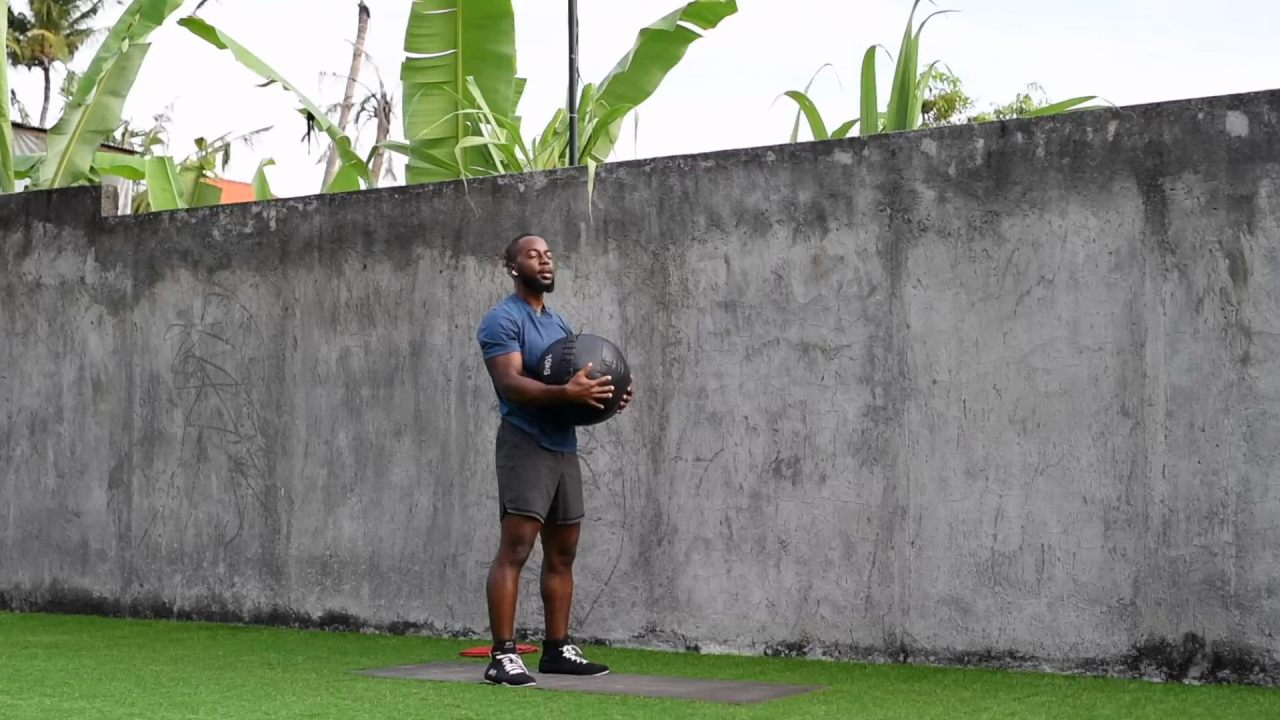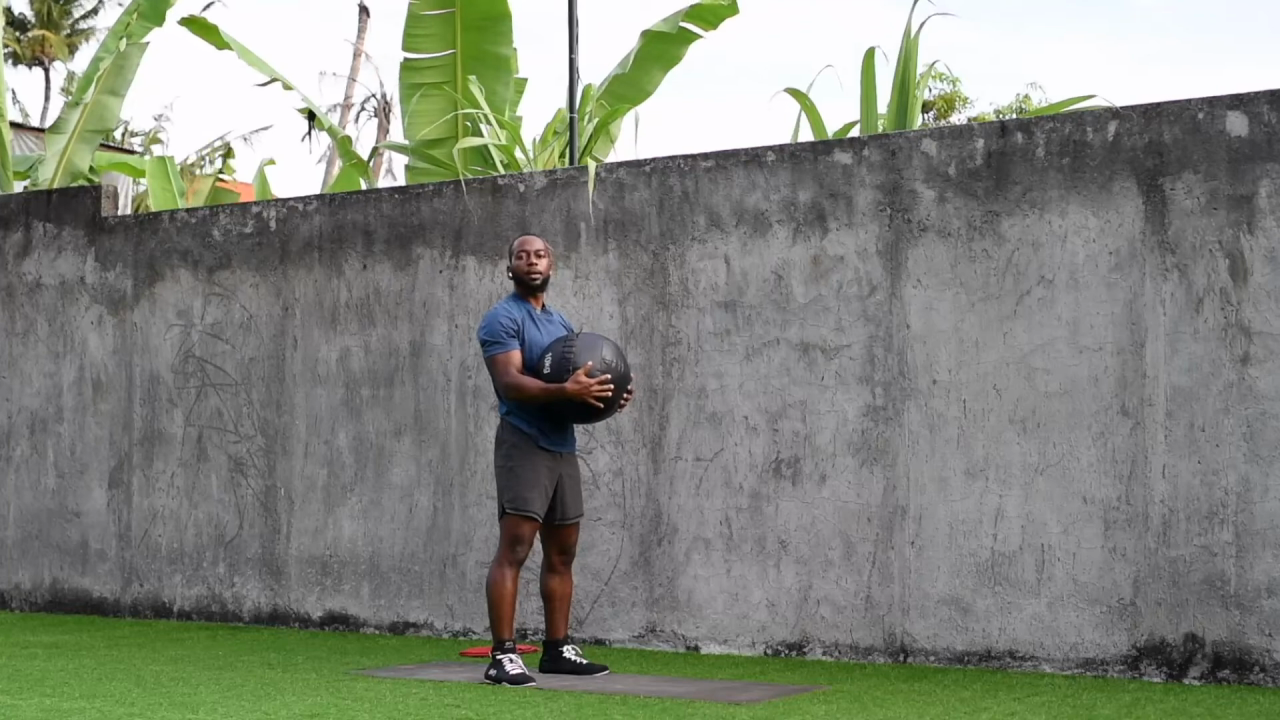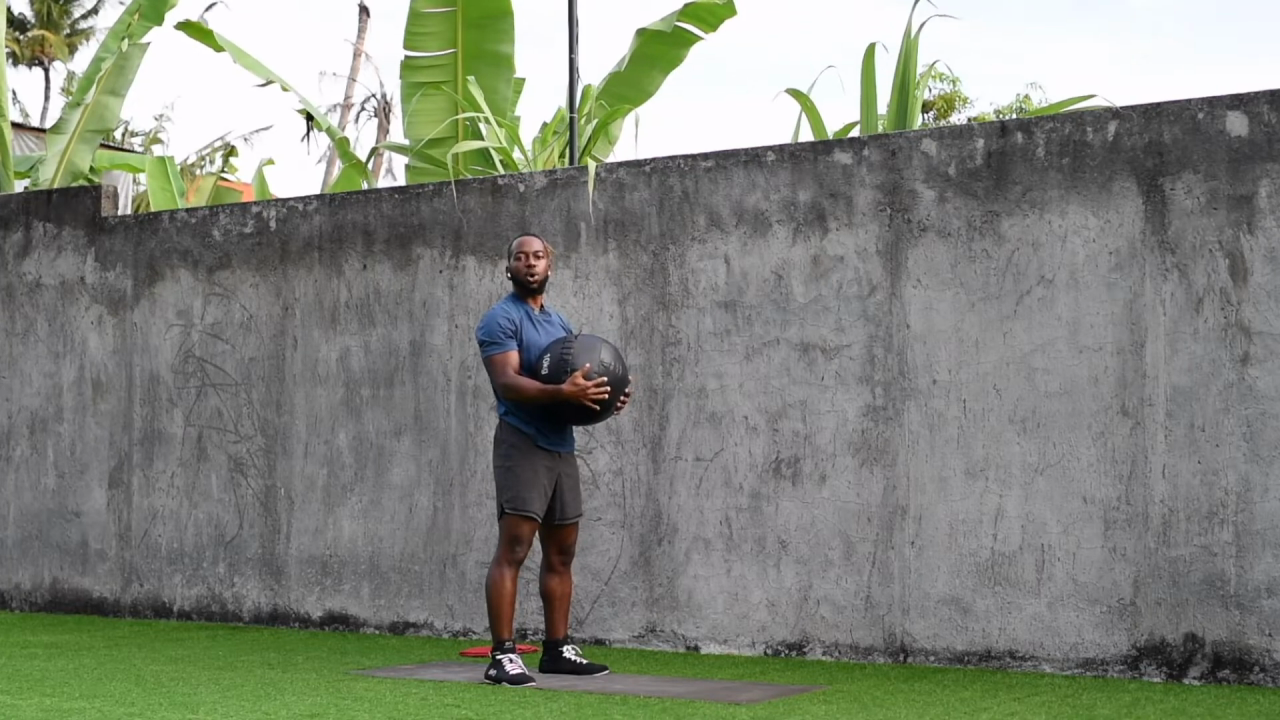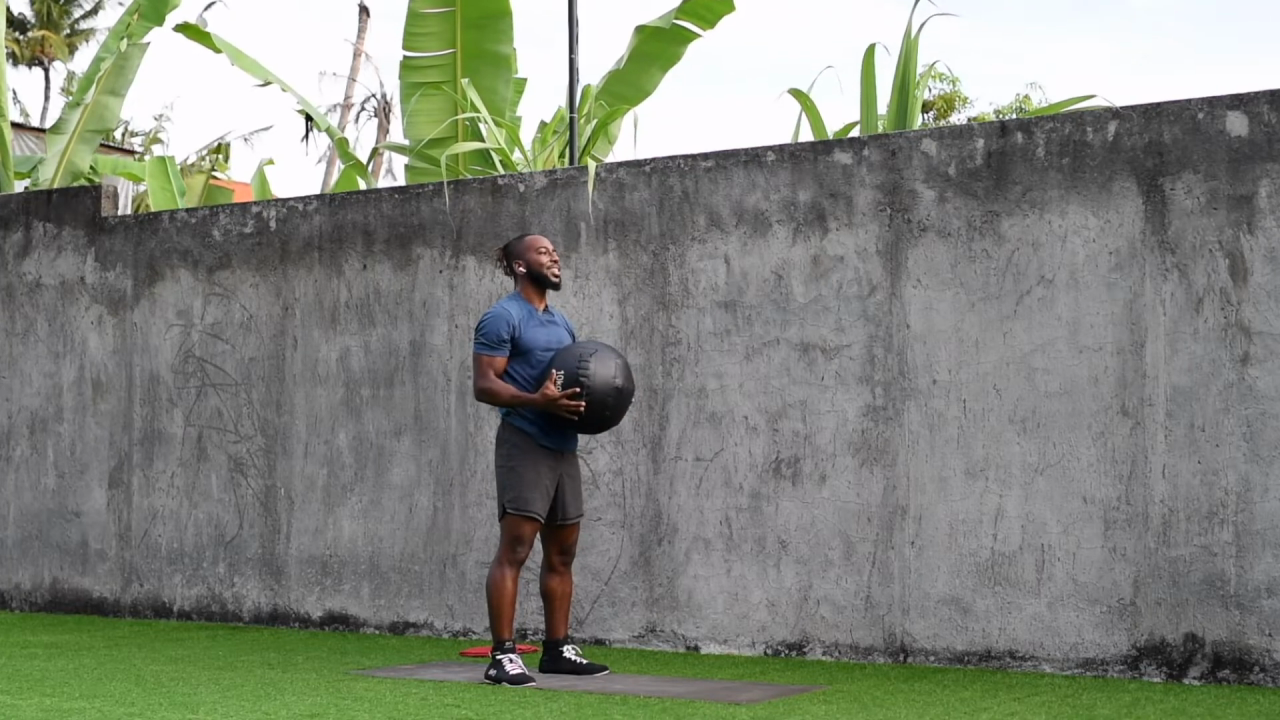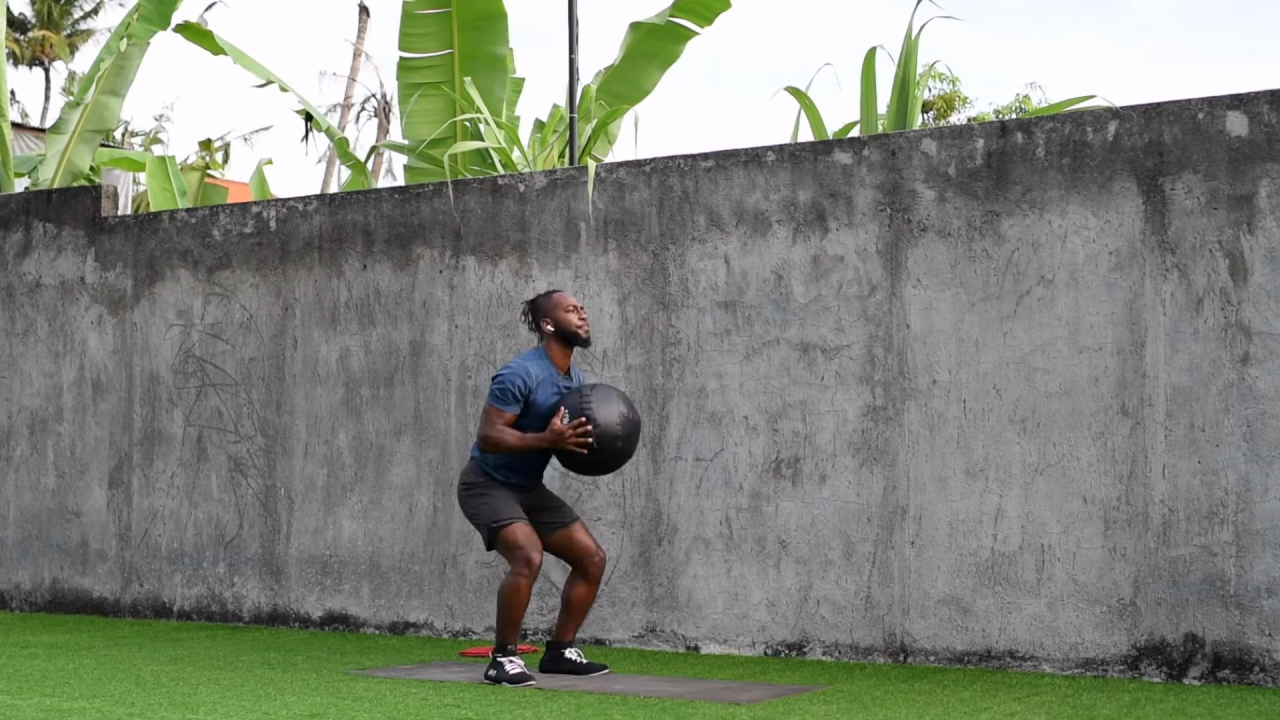
dt=0.7s
person 1, frame 1
left shoulder: (559, 322)
right shoulder: (503, 319)
right elbow: (510, 384)
left wrist: (604, 395)
right wrist: (566, 392)
left hip: (565, 446)
right hip: (526, 444)
left knee: (562, 553)
right knee: (515, 549)
left ankle: (557, 649)
right ankle: (502, 655)
person 1, frame 2
left shoulder: (561, 321)
right shoulder: (502, 317)
right elbow: (509, 381)
left wrist: (605, 393)
right wrist: (565, 390)
left hip: (563, 445)
right hip: (524, 443)
left knee: (561, 553)
right knee: (513, 549)
left ankle: (558, 649)
right ankle: (502, 655)
person 1, frame 3
left shoulder: (560, 321)
right shoulder: (501, 318)
right elbow: (507, 382)
left wrist: (598, 395)
right wrist: (562, 392)
left hip: (562, 445)
right hip: (522, 444)
left knee: (561, 553)
right knee: (512, 549)
left ankle: (558, 648)
right ankle: (502, 655)
person 1, frame 4
left shoulder: (561, 321)
right shoulder: (502, 317)
right elbow: (484, 385)
right wrist: (537, 400)
left hip: (563, 446)
right hip: (525, 444)
left knee: (561, 554)
right knee: (514, 550)
left ankle: (557, 649)
right ankle: (502, 655)
person 1, frame 5
left shoulder: (574, 378)
right shoulder: (521, 373)
left elbow: (565, 434)
right elbow: (489, 436)
left wrist: (587, 443)
right wrist: (548, 439)
left hip: (530, 488)
right hip: (489, 485)
left knee: (592, 558)
right knee: (528, 557)
left ankle: (560, 650)
right ankle: (503, 657)
